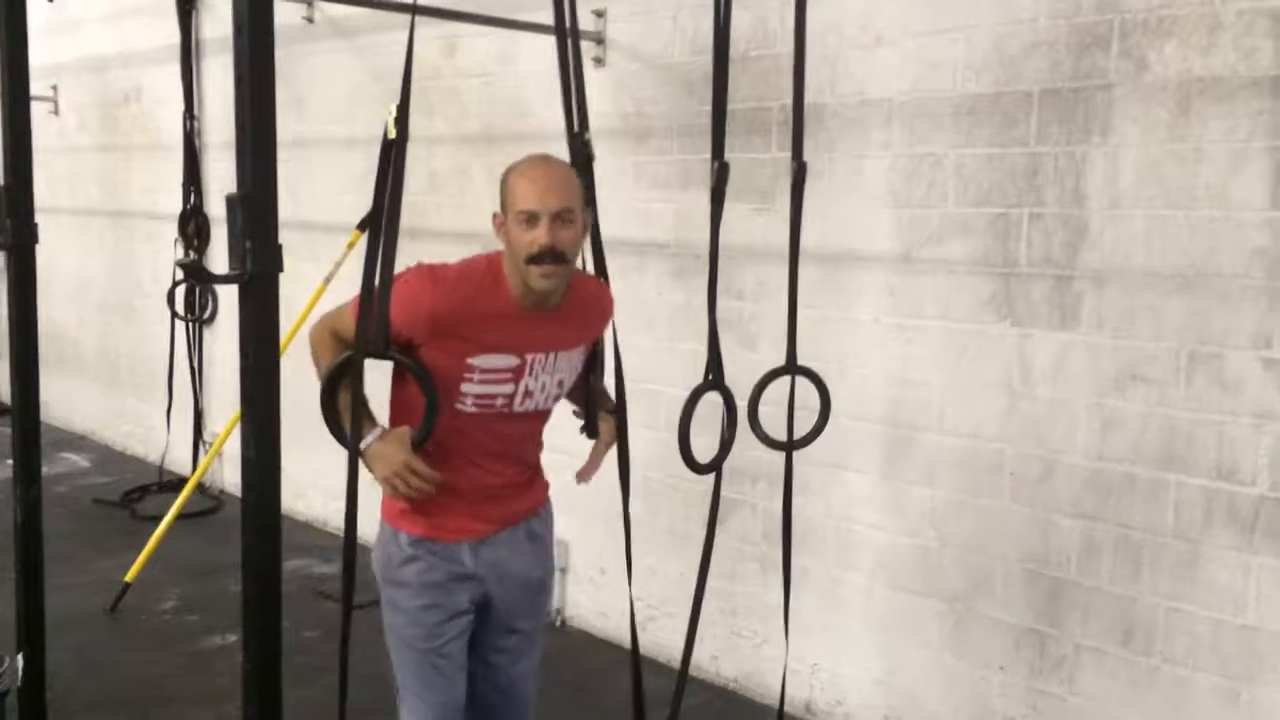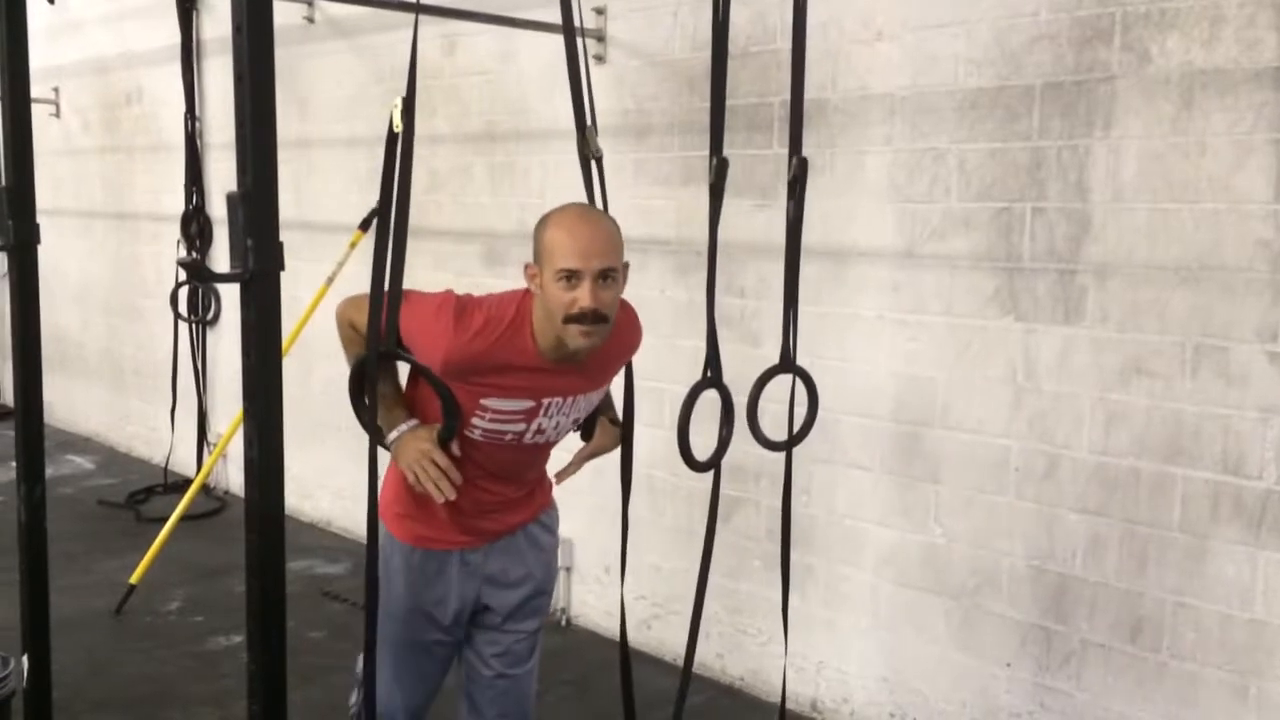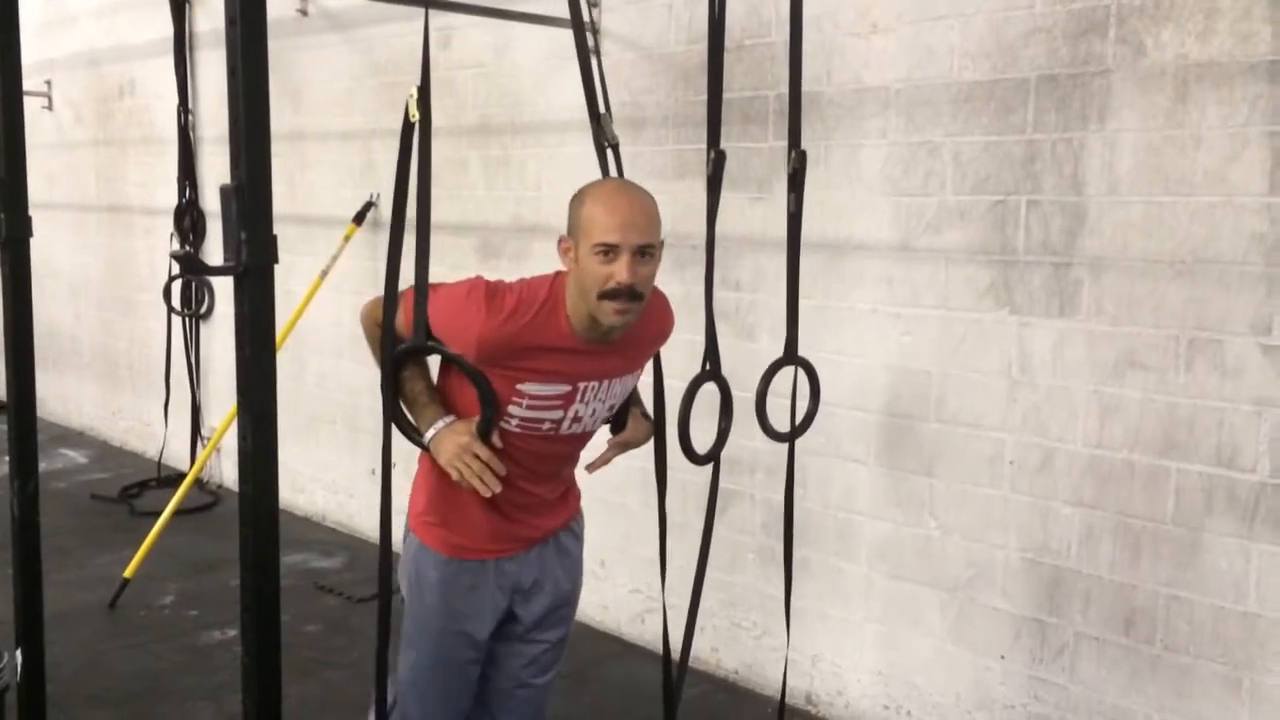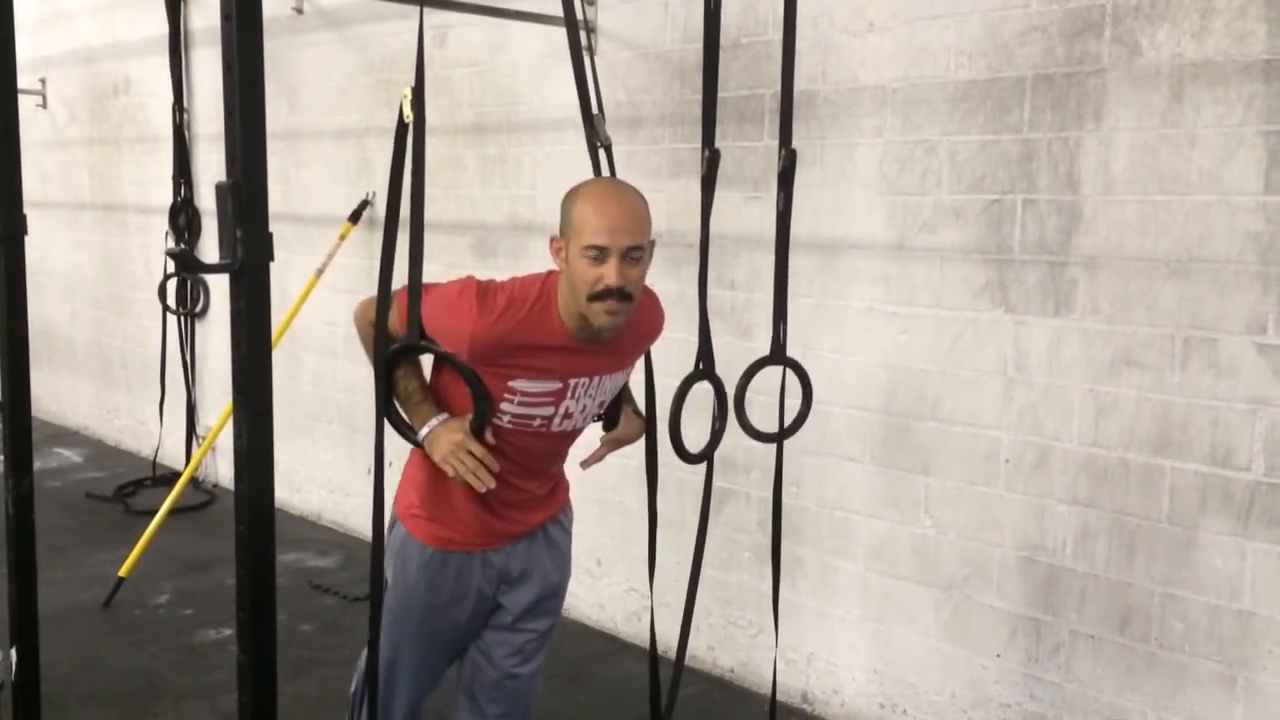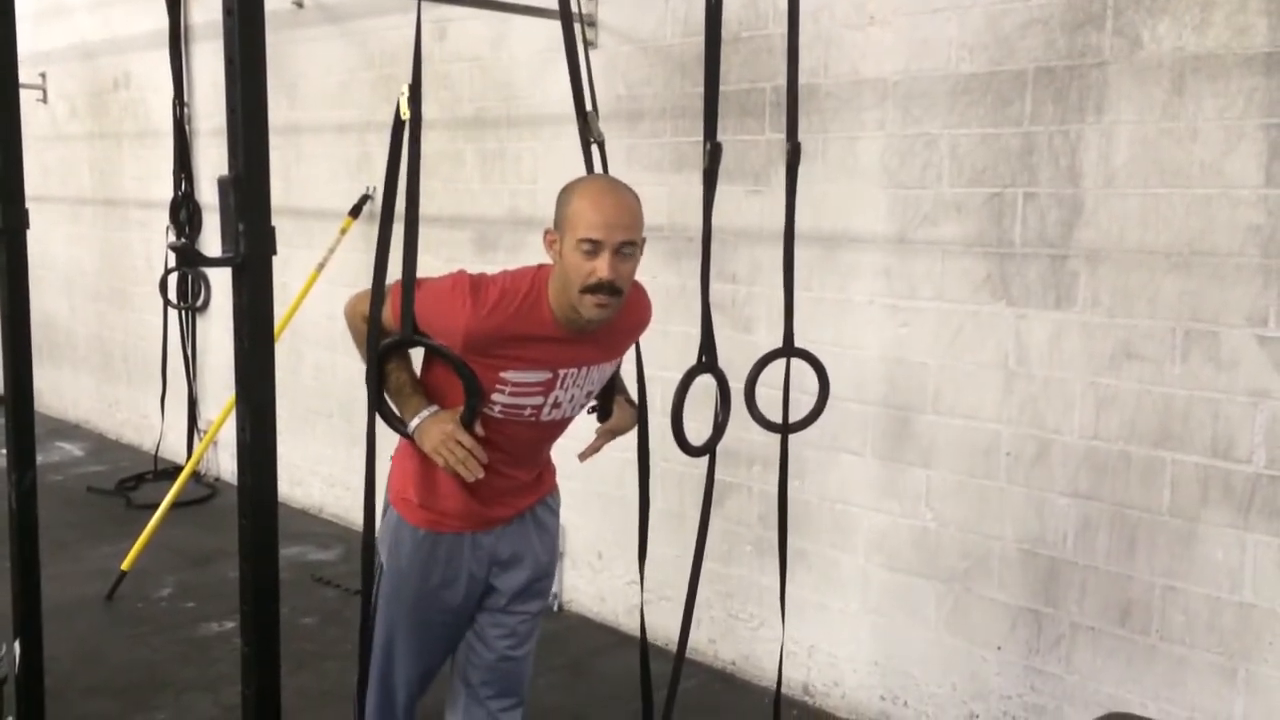
dt=1s
person 1, frame 1
left shoulder: (593, 304)
right shoulder: (437, 295)
right elbow: (328, 337)
left wrist: (603, 410)
right wrist: (370, 440)
left hip: (523, 529)
right hip: (429, 539)
person 1, frame 2
left shoulder: (622, 332)
right shoulder: (464, 331)
right elbow: (352, 314)
left wrist: (607, 418)
right wrist: (399, 427)
left hip: (522, 532)
right hip: (429, 533)
person 1, frame 3
left shoulder: (653, 319)
right shoulder: (495, 316)
right elbow: (378, 317)
left wrist: (636, 412)
right wrist: (434, 423)
left hip: (551, 541)
right hip: (457, 543)
person 1, frame 4
left shoulder: (644, 317)
right shoulder: (488, 314)
right elbow: (372, 317)
left wrist: (628, 409)
right wrist: (428, 421)
left hip: (539, 533)
right hip: (444, 535)
person 1, frame 5
left shoulder: (631, 311)
right shoulder: (480, 307)
right elbow: (363, 312)
left wrist: (621, 400)
right wrist: (418, 413)
left hip: (527, 515)
right hip: (436, 516)
right knee: (397, 673)
